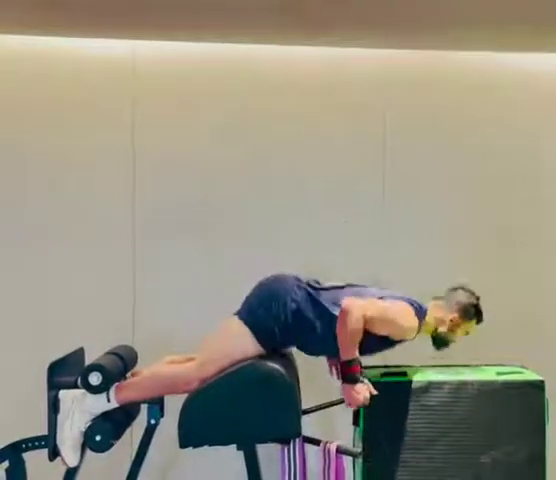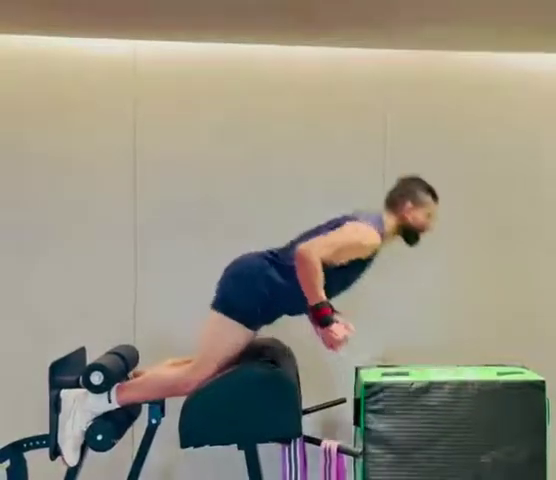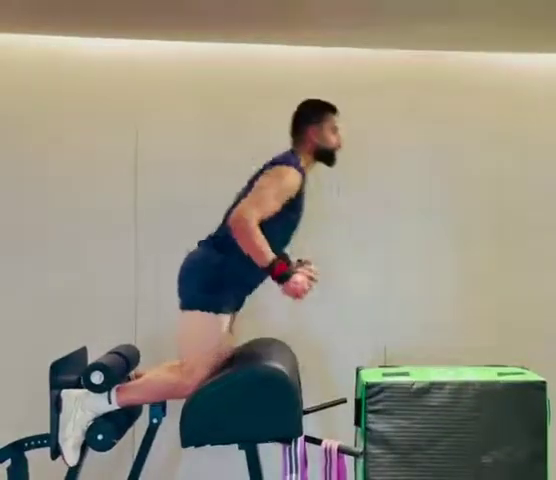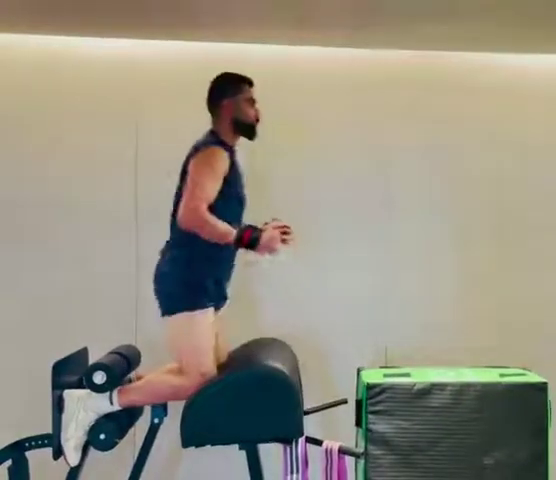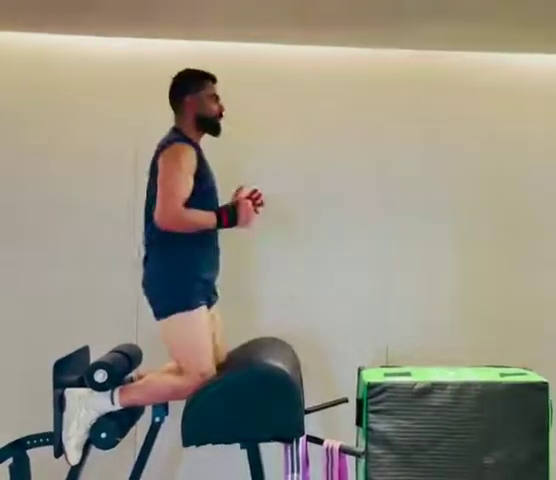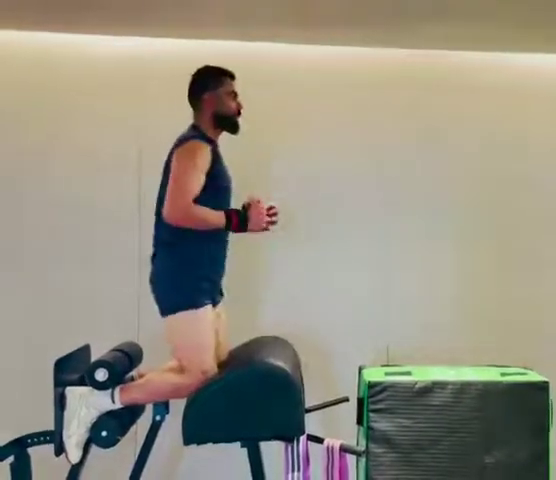
dt=0.3s
person 1, frame 1
left shoulder: (405, 309)
right shoulder: (408, 321)
right elbow: (350, 310)
left wrist: (336, 354)
right wrist: (352, 376)
left hip: (287, 296)
right hip: (280, 306)
left knee: (200, 363)
right knee: (196, 375)
left ankle: (117, 379)
right ankle: (92, 402)
person 1, frame 2
left shoulder: (364, 226)
right shoulder: (369, 234)
right elbow: (307, 255)
left wrist: (324, 313)
right wrist: (324, 319)
left hip: (256, 284)
right hip: (253, 287)
left knee: (203, 365)
right knee: (199, 374)
left ankle: (118, 383)
right ankle: (95, 402)
person 1, frame 3
left shoulder: (291, 172)
right shoulder: (288, 172)
right elbow: (241, 221)
left wrist: (288, 266)
right wrist: (281, 273)
left hip: (219, 282)
right hip: (211, 280)
left knee: (211, 367)
right knee: (194, 379)
left ankle: (115, 379)
right ankle: (95, 403)
person 1, frame 4
left shoulder: (221, 152)
right shoulder: (213, 153)
right elbow: (191, 216)
left wrist: (257, 232)
right wrist: (252, 239)
left hip: (204, 281)
right hip: (186, 280)
left knee: (213, 368)
right knee: (199, 379)
left ankle: (122, 385)
right ankle: (95, 402)
person 1, frame 5
left shoulder: (189, 150)
right shoulder: (179, 150)
right elbow: (168, 216)
left wrist: (234, 209)
right wrist: (229, 217)
left hip: (193, 279)
right hip: (176, 280)
left knee: (215, 366)
right knee: (198, 379)
left ankle: (122, 385)
right ankle: (96, 402)
person 1, frame 6
left shoulder: (205, 147)
right shoulder: (195, 147)
right elbow: (175, 210)
left wrist: (246, 218)
right wrist: (238, 220)
left hip: (200, 277)
right hip: (183, 278)
left knee: (216, 364)
right knee: (199, 377)
left ankle: (124, 384)
right ankle: (96, 401)
